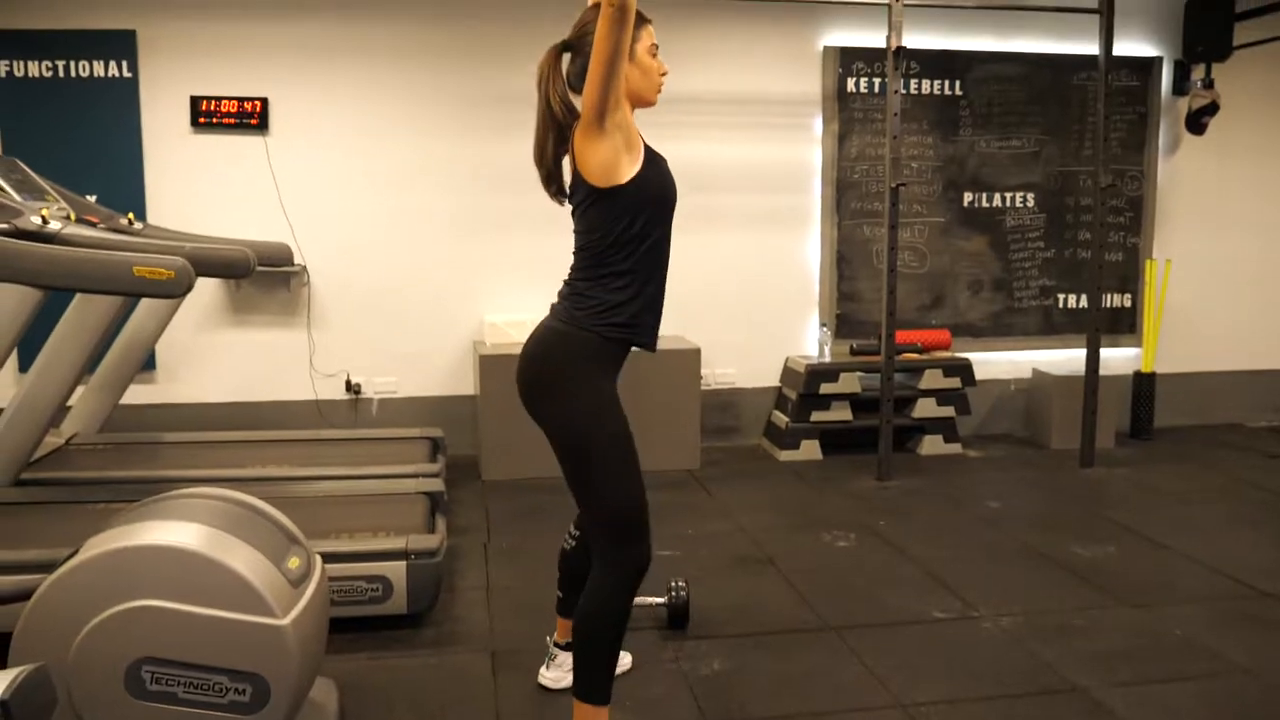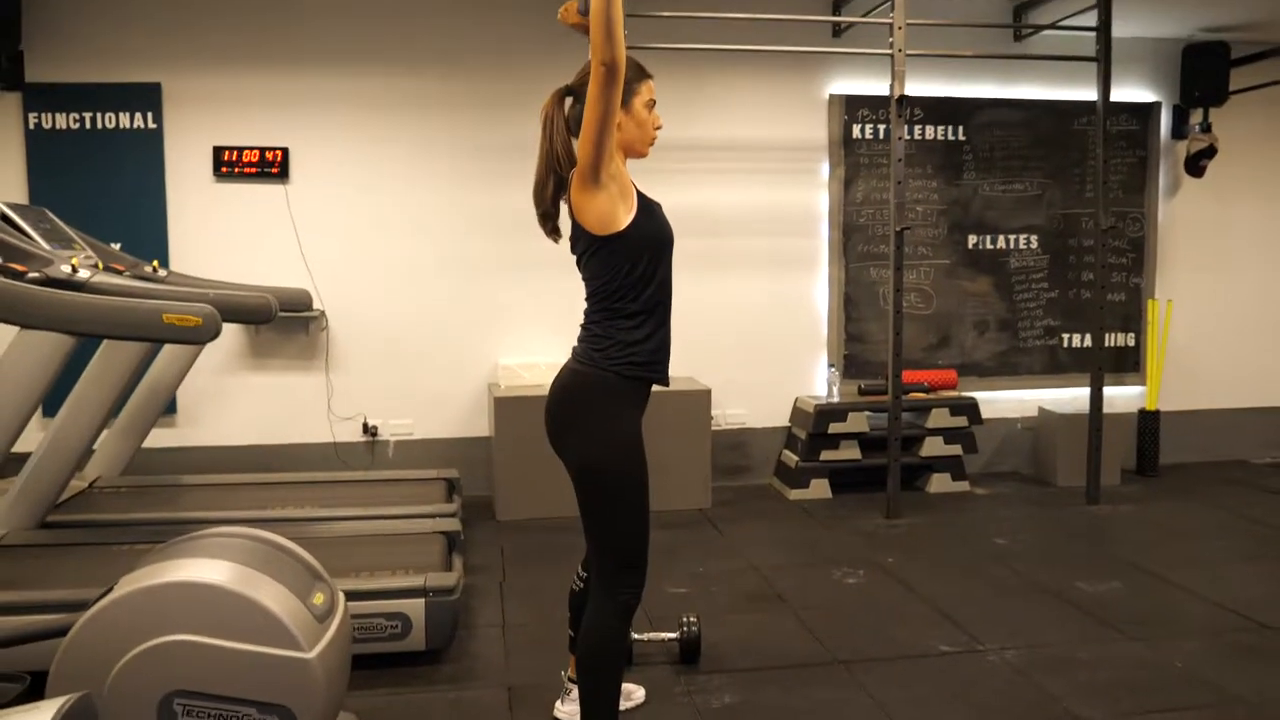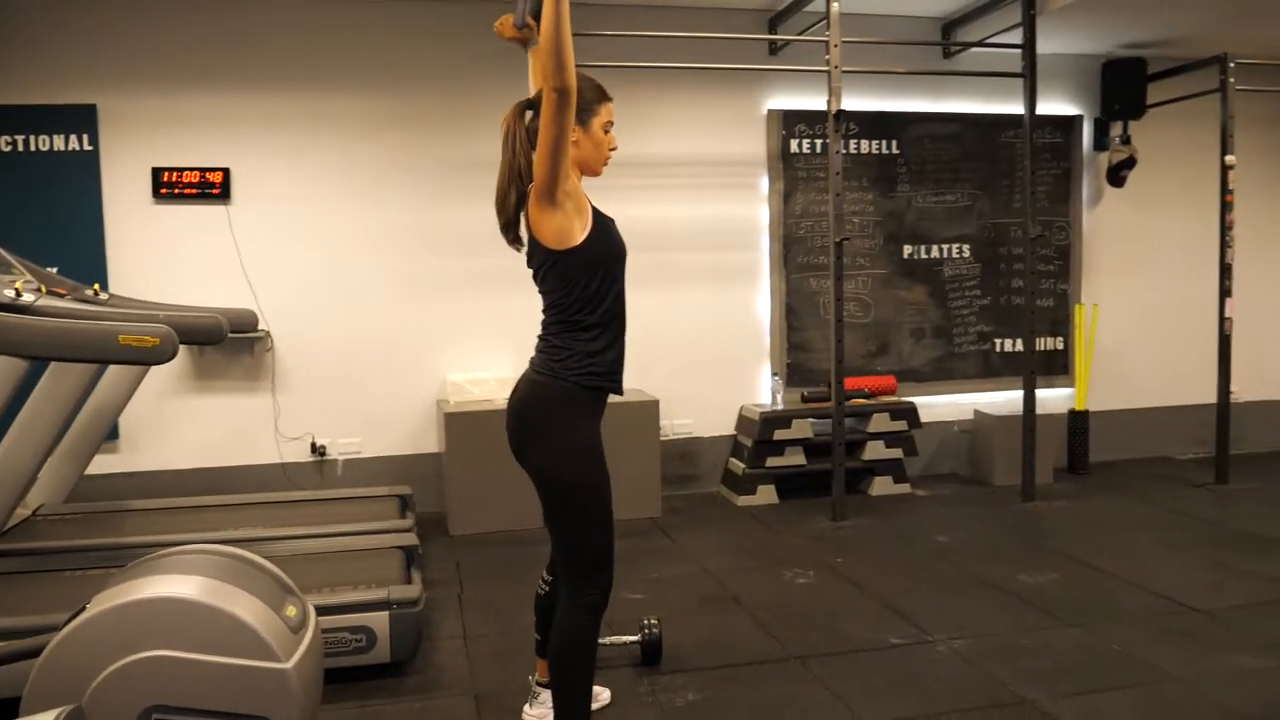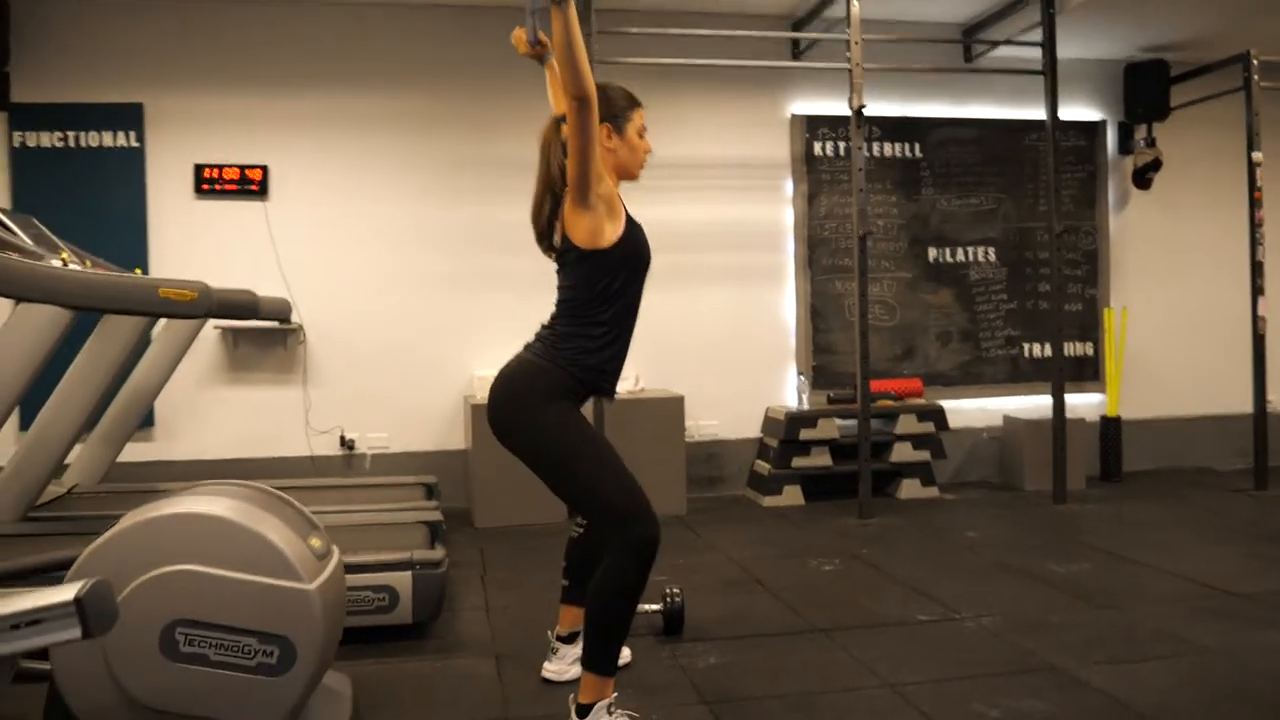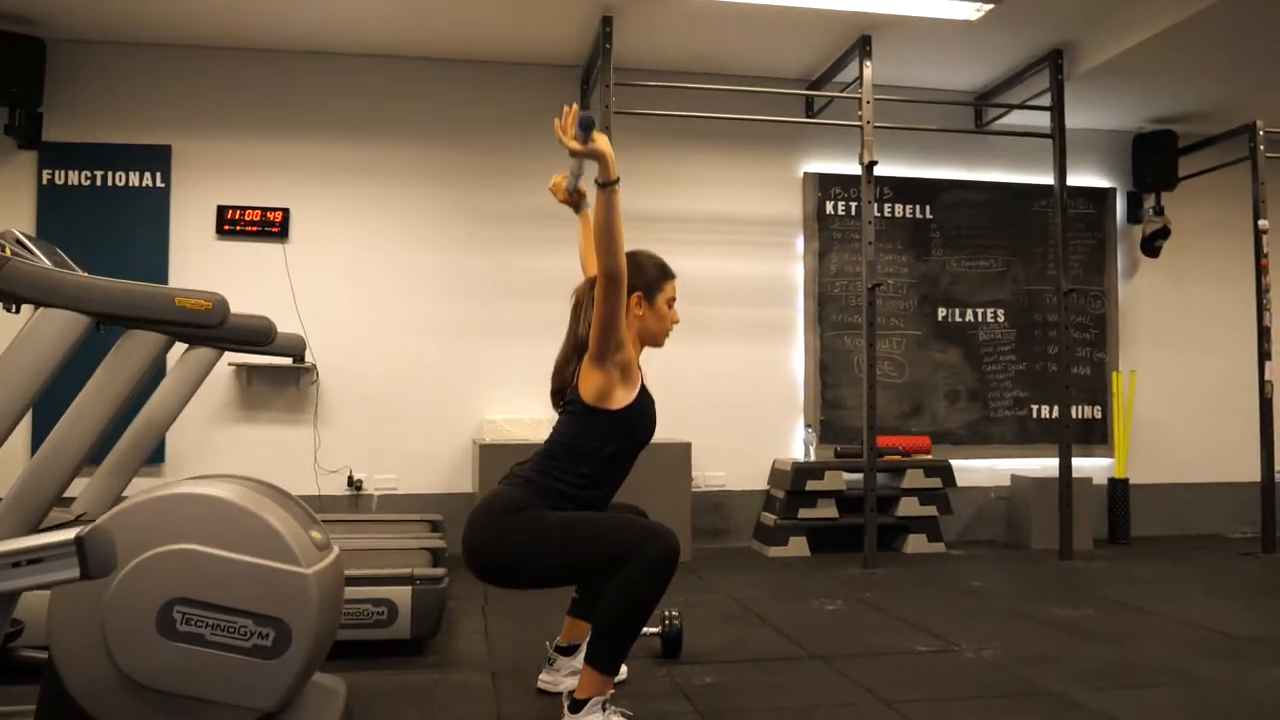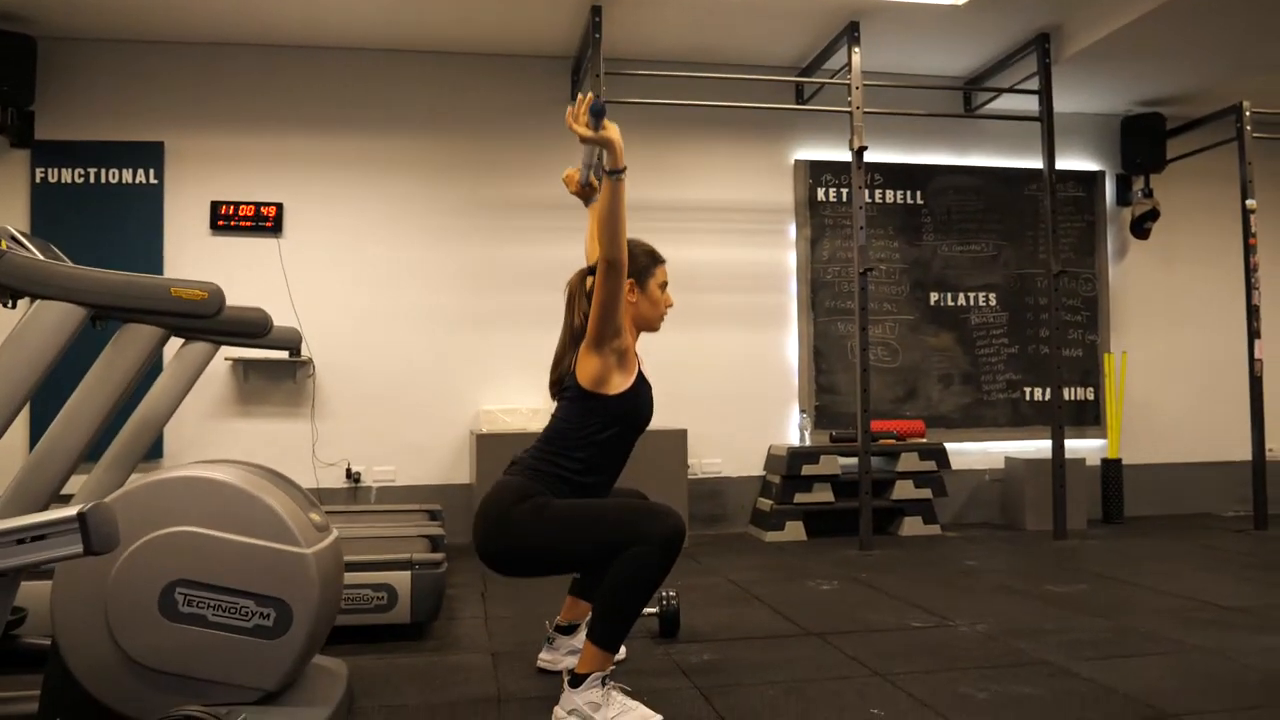
dt=0.5s
person 1, frame 1
left shoulder: (608, 130)
right shoulder: (604, 132)
left hip: (574, 356)
right hip: (572, 364)
left knee: (604, 517)
right knee: (626, 548)
left ankle: (567, 651)
person 1, frame 2
left shoulder: (607, 178)
right shoulder: (598, 182)
left elbow: (605, 74)
right elbow: (606, 68)
left hip: (601, 394)
right hip: (599, 401)
left knee: (606, 559)
right knee: (619, 577)
person 1, frame 3
left shoulder: (560, 195)
right shoulder: (555, 197)
left elbow: (552, 94)
right elbow: (558, 90)
left hip: (556, 404)
right hip: (558, 410)
left knee: (572, 561)
right knee: (588, 579)
person 1, frame 4
left shoulder: (590, 198)
right shoulder: (593, 201)
left elbow: (571, 106)
right elbow: (581, 101)
left hip: (543, 391)
right hip: (536, 396)
left knee: (604, 509)
right knee: (633, 530)
left ankle: (568, 643)
person 1, frame 5
left shoulder: (613, 355)
right shoulder: (613, 362)
left elbow: (598, 269)
right elbow: (610, 272)
left wrist: (580, 208)
right wrist: (606, 171)
left hip: (520, 520)
right hip: (506, 532)
left knee: (627, 526)
right knee: (654, 546)
left ankle: (566, 656)
person 1, frame 6
left shoulder: (609, 343)
right shoulder: (610, 349)
left elbow: (603, 258)
right elbow: (611, 261)
left wrist: (593, 198)
right wrist: (613, 161)
left hip: (527, 507)
right hip: (515, 520)
left knee: (627, 510)
right knee: (659, 529)
left ankle: (565, 636)
